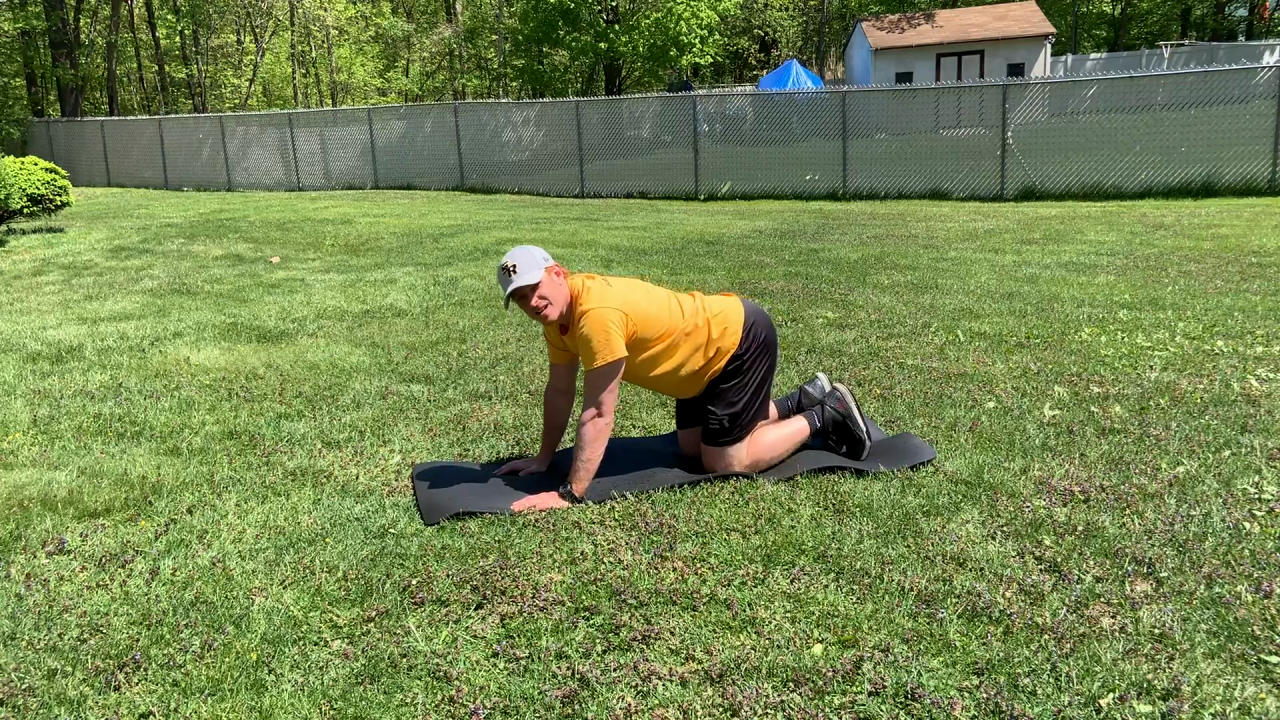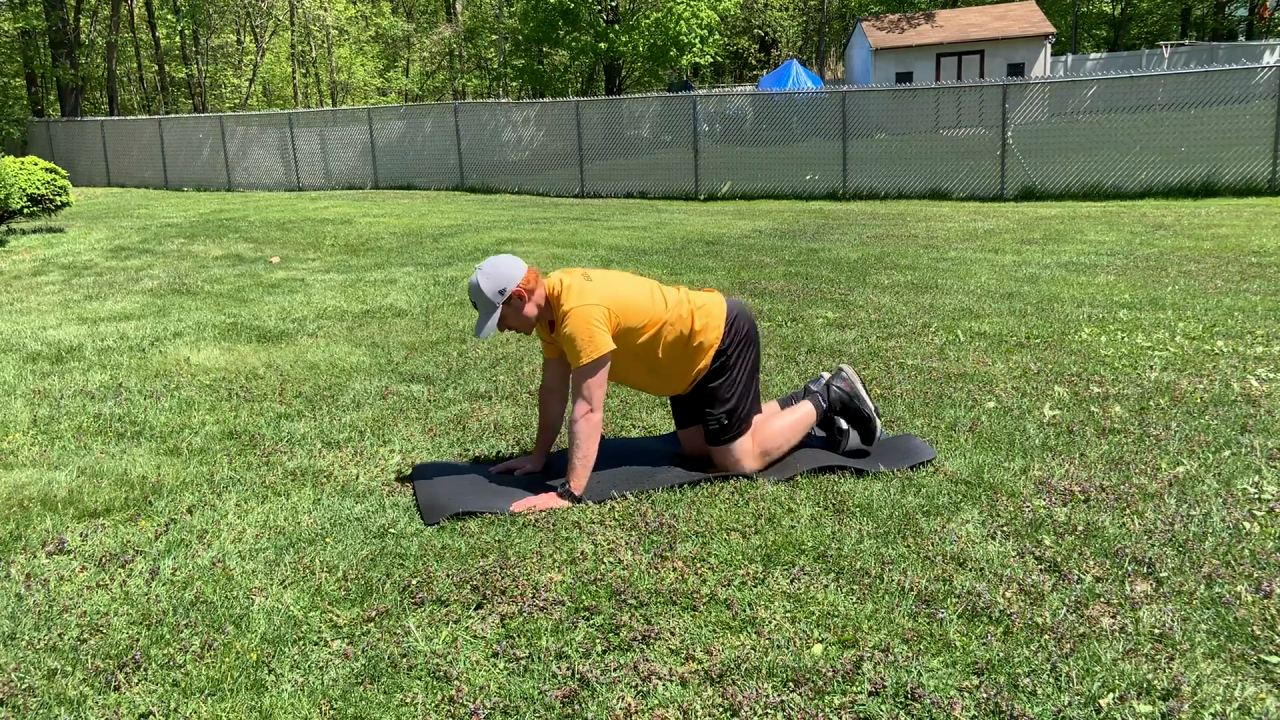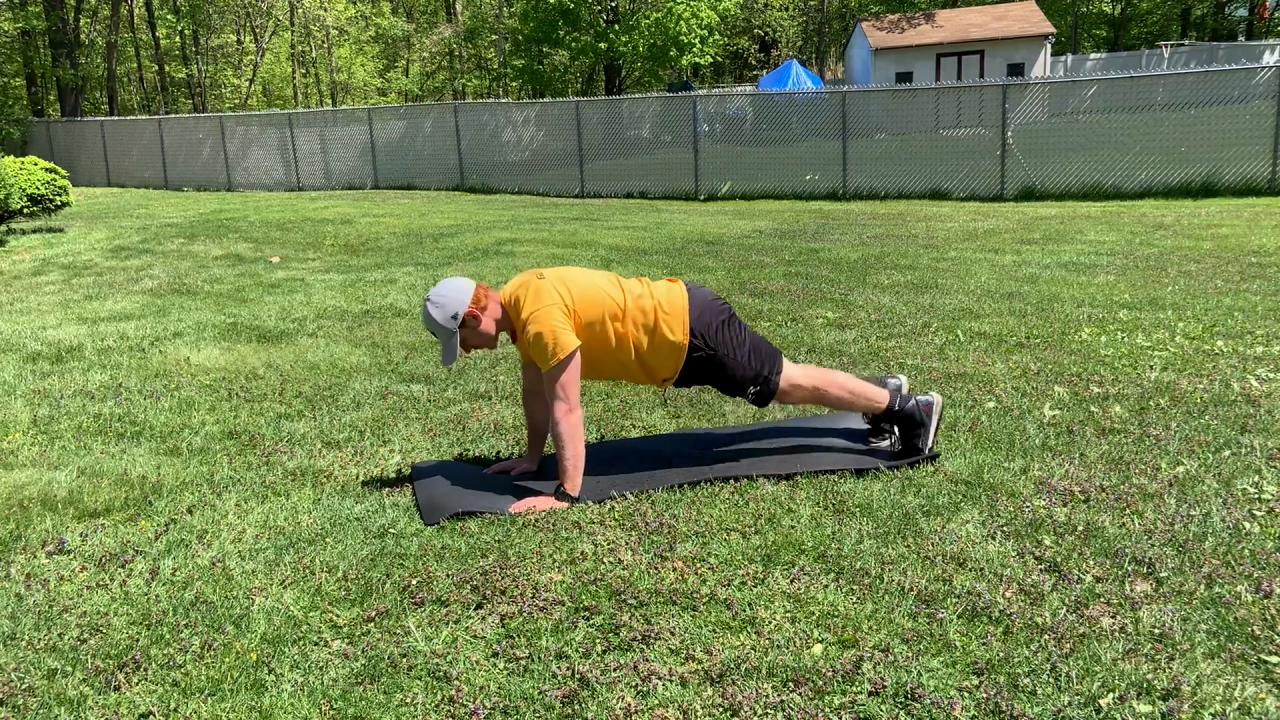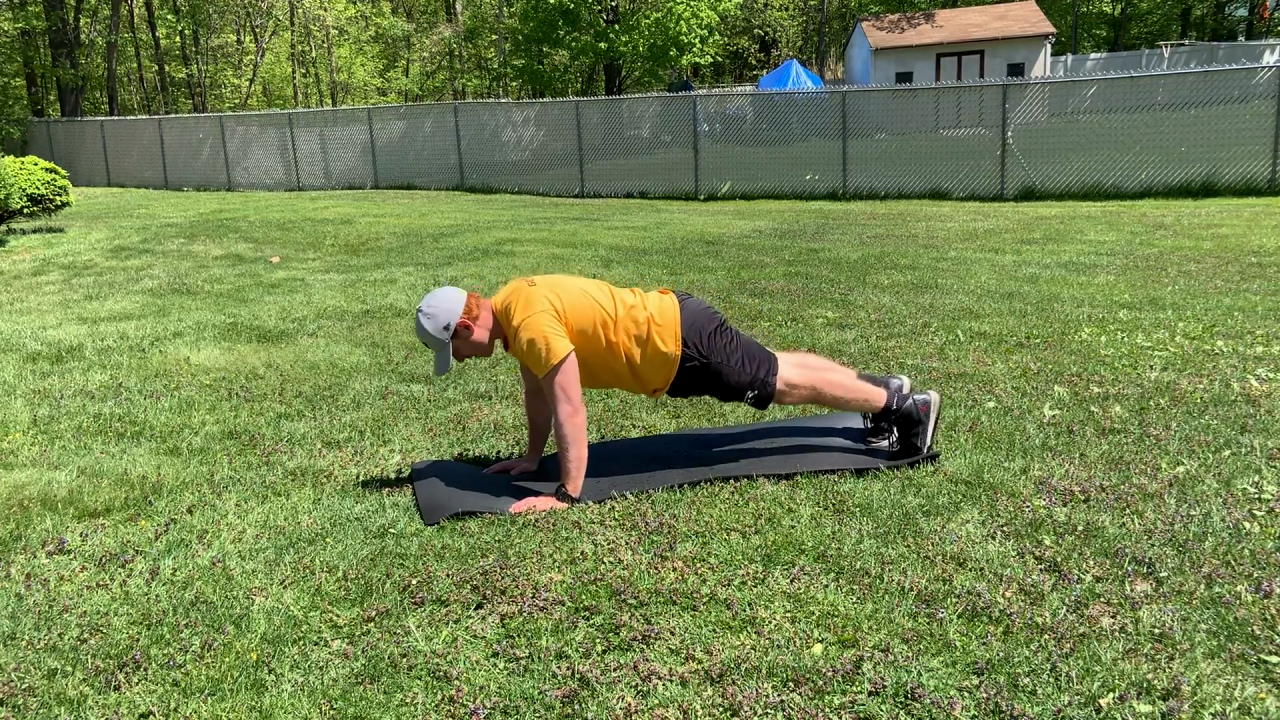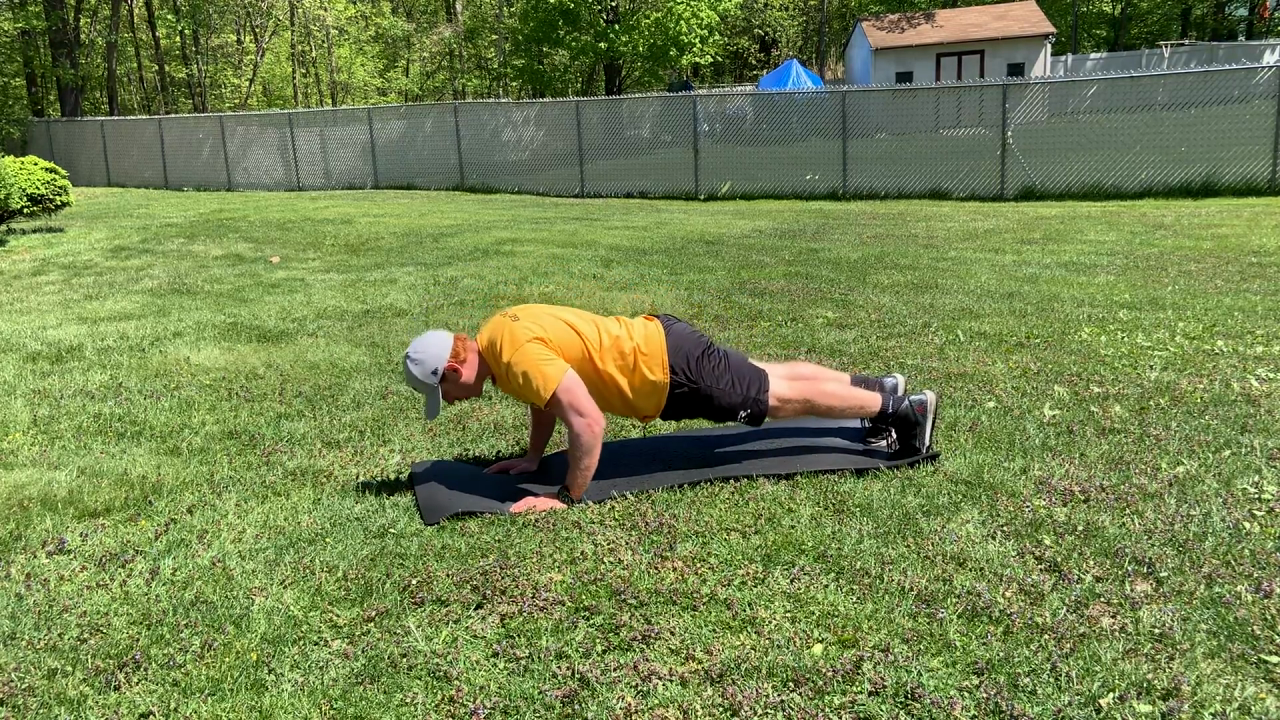
dt=1s
person 1, frame 1
left shoulder: (596, 315)
right shoulder: (557, 310)
left elbow: (598, 415)
right elbow: (559, 392)
left wrist: (569, 494)
right wrist: (543, 458)
left hip: (742, 339)
right hip: (714, 341)
left knee: (724, 462)
right knee: (693, 448)
left ankle: (823, 416)
right ankle: (803, 399)
person 1, frame 2
left shoulder: (578, 313)
right shoulder: (548, 303)
left elbow: (588, 410)
right elbow: (553, 390)
left wrist: (569, 493)
right wrist: (538, 457)
left hip: (722, 337)
right hip: (699, 342)
left knee: (736, 460)
right knee: (696, 446)
left ankle: (829, 399)
right ankle: (809, 397)
person 1, frame 3
left shoulder: (539, 317)
right shoulder: (518, 300)
left elbow: (565, 408)
right elbow: (535, 391)
left wrist: (567, 493)
right wrist: (531, 456)
left hip: (692, 331)
right hip: (678, 315)
left knee: (789, 385)
right knee: (779, 377)
left ankle: (907, 408)
right ankle: (882, 391)
person 1, frame 4
left shoulder: (529, 323)
right shoulder: (511, 306)
left elbow: (569, 409)
right elbow: (537, 388)
left wrist: (568, 494)
right wrist: (532, 456)
left hip: (681, 344)
right hip: (670, 323)
left knee: (786, 386)
right knee: (776, 369)
left ankle: (905, 406)
right ankle: (882, 386)
person 1, frame 5
left shoulder: (515, 357)
right shoulder: (499, 334)
left elbow: (588, 421)
right elbow: (547, 392)
left wrist: (567, 496)
right wrist: (532, 457)
left hip: (668, 371)
right hip: (655, 340)
left knee: (779, 399)
right knee: (767, 378)
left ankle: (902, 407)
right ankle: (877, 388)
